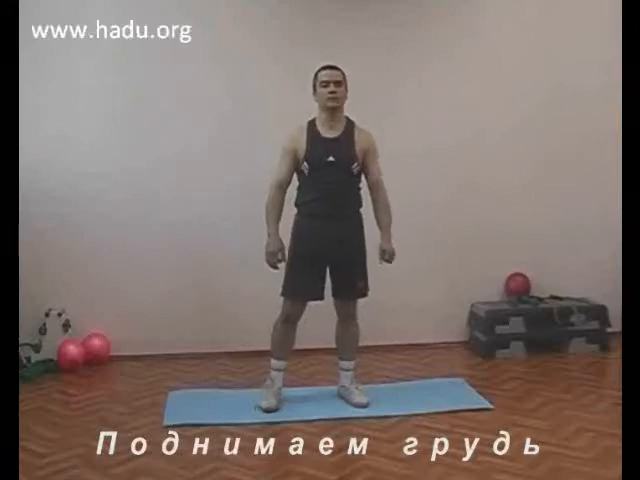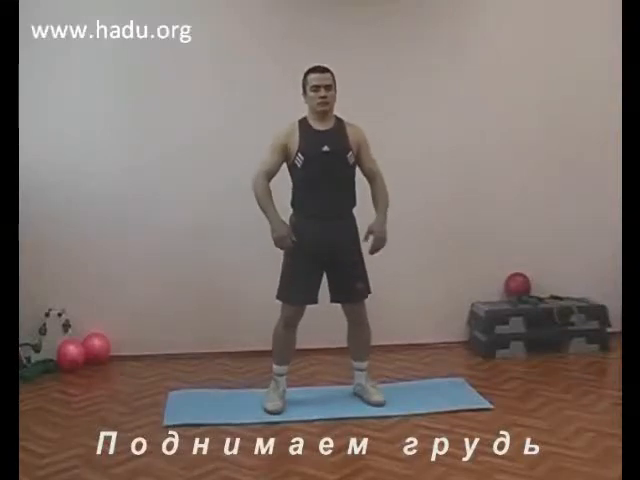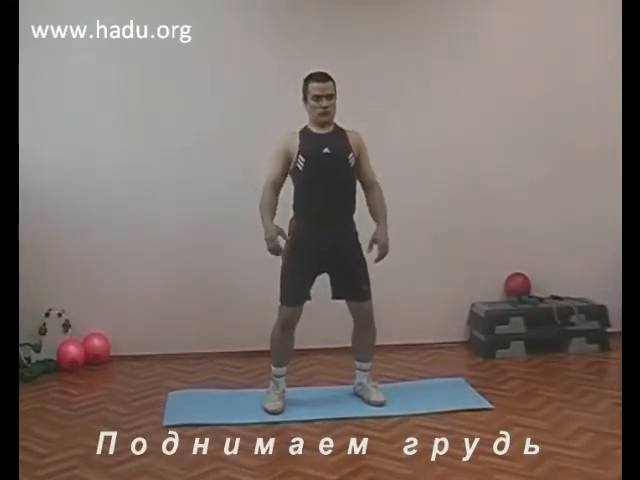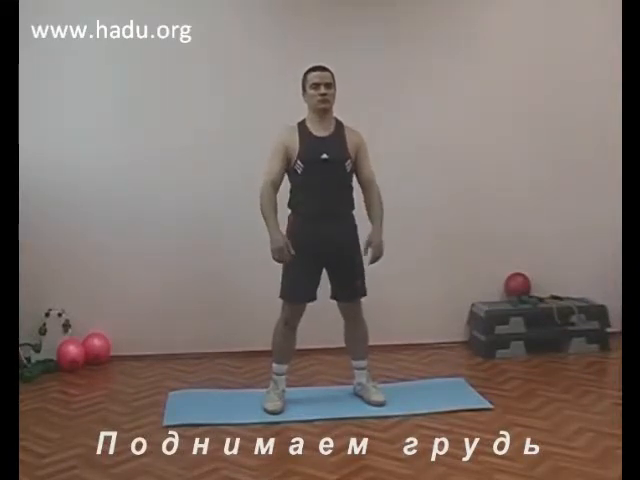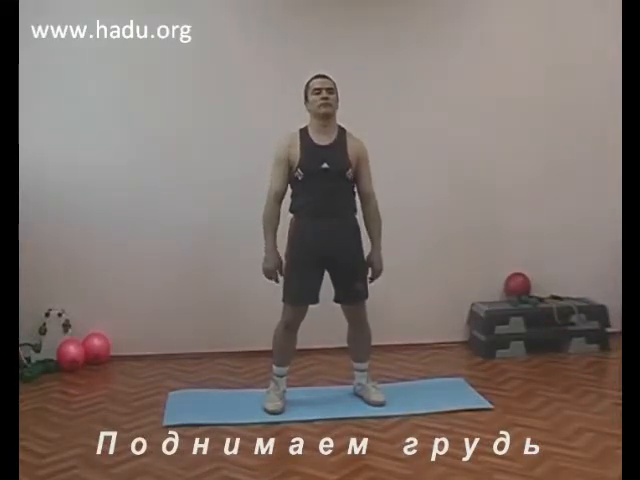
dt=1s
person 1, frame 1
left shoulder: (362, 138)
right shoulder: (298, 137)
left elbow: (377, 188)
right elbow: (278, 187)
left wrist: (386, 235)
right wrist: (272, 235)
left hip: (349, 232)
right hip: (308, 231)
left knee: (348, 311)
right knee: (290, 312)
left ankle: (346, 381)
right ankle: (274, 381)
person 1, frame 2
left shoulder: (353, 133)
right shoulder: (290, 135)
left elbow: (375, 178)
right elbow: (261, 178)
left wrist: (381, 218)
right wrist: (275, 221)
left hip: (345, 232)
right hip: (303, 233)
left knee: (357, 312)
right knee: (290, 314)
left ankle: (362, 380)
right ankle: (277, 385)
person 1, frame 3
left shoulder: (353, 140)
right shoulder: (291, 143)
left elbow: (370, 185)
right elbow: (271, 186)
left wrist: (381, 225)
right wrist: (268, 224)
left hip: (345, 238)
right hip: (304, 239)
left knee: (364, 313)
right knee: (287, 316)
left ankle: (363, 380)
right ankle: (276, 385)
person 1, frame 4
left shoulder: (352, 138)
right shoulder: (289, 138)
left elbow: (369, 186)
right elbow: (269, 187)
left wrist: (377, 229)
right wrist: (274, 232)
left hip: (344, 234)
right hip: (303, 235)
left knee: (353, 311)
right knee: (290, 313)
left ankle: (362, 380)
right ankle: (277, 385)
person 1, frame 5
left shoulder: (354, 146)
right shoulder: (291, 145)
left elbow: (368, 199)
right elbow: (274, 199)
left wrist: (376, 248)
right wrist: (270, 249)
left hip: (346, 236)
right hip: (305, 236)
left knee: (357, 314)
right knee: (291, 317)
left ankle: (362, 380)
right ankle: (277, 386)
